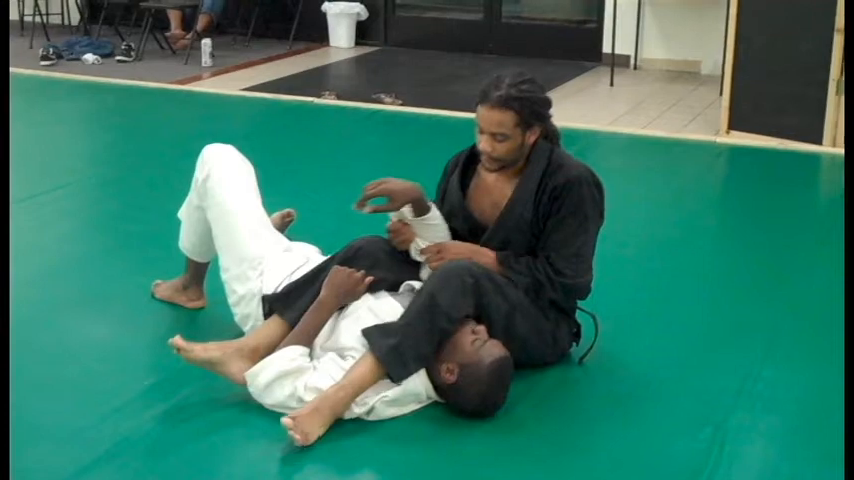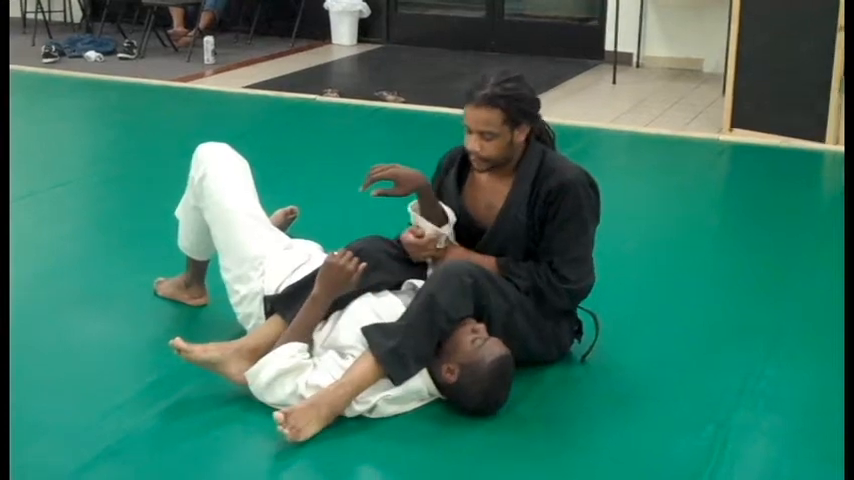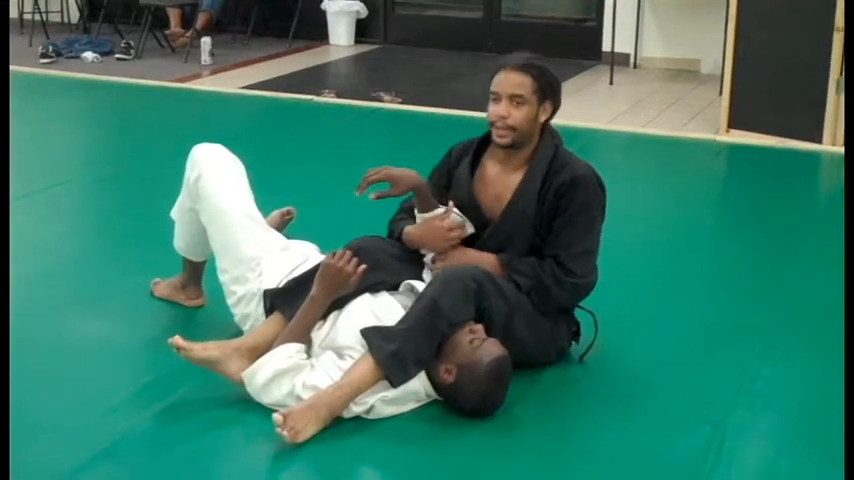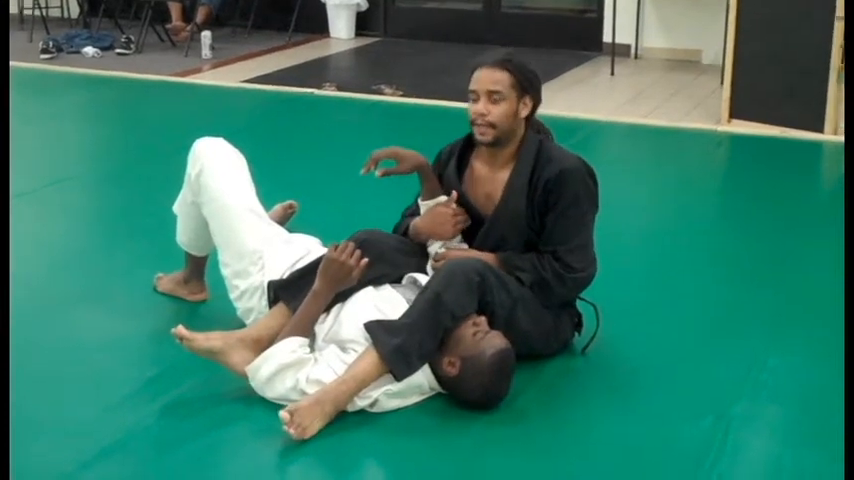
dt=0.5s
person 1, frame 1
left shoulder: (571, 184)
right shoulder: (465, 164)
left elbow: (566, 282)
right elbow: (442, 240)
left wrist: (480, 257)
right wrist: (414, 237)
left hip: (537, 325)
right hip: (465, 291)
left knee: (459, 276)
right knee: (370, 252)
left ankle: (336, 400)
person 1, frame 2
left shoulder: (565, 185)
right shoulder: (457, 163)
left elbow: (567, 286)
right elbow: (433, 233)
left wrist: (477, 262)
right wrist: (413, 242)
left hip: (537, 324)
right hip: (459, 292)
left knee: (458, 276)
right knee: (371, 252)
left ankle: (335, 398)
person 1, frame 3
left shoulder: (574, 181)
right shoulder: (465, 156)
left elbow: (572, 281)
right elbow: (405, 220)
left wrist: (484, 262)
right wrist: (416, 234)
left hip: (533, 322)
right hip: (456, 292)
left knee: (462, 282)
left ankle: (336, 398)
person 1, frame 4
left shoulder: (562, 174)
right shoulder: (456, 155)
left elbow: (570, 273)
right elbow: (409, 224)
left wrist: (485, 261)
right wrist: (423, 228)
left hip: (537, 315)
right hip: (460, 285)
left knee: (464, 275)
right knee: (369, 245)
left ankle: (339, 392)
person 2, frame 1
left shoulder: (382, 379)
left elbow: (272, 385)
left wrist: (328, 301)
left hip: (271, 287)
right hip: (310, 266)
left knee: (218, 158)
person 2, frame 2
left shoulder: (383, 377)
left elbow: (273, 384)
left wrist: (322, 294)
left hip: (272, 283)
right hip: (311, 262)
left knee: (213, 157)
person 2, frame 3
left shoulder: (383, 378)
left elbow: (270, 383)
left wrist: (321, 295)
left hip: (268, 286)
right hip: (306, 262)
left knee: (207, 158)
person 2, frame 4
left shoulder: (386, 370)
left elbow: (274, 377)
left wrist: (323, 289)
right wrist: (427, 172)
left hip: (272, 281)
right hip: (307, 256)
left knee: (209, 151)
